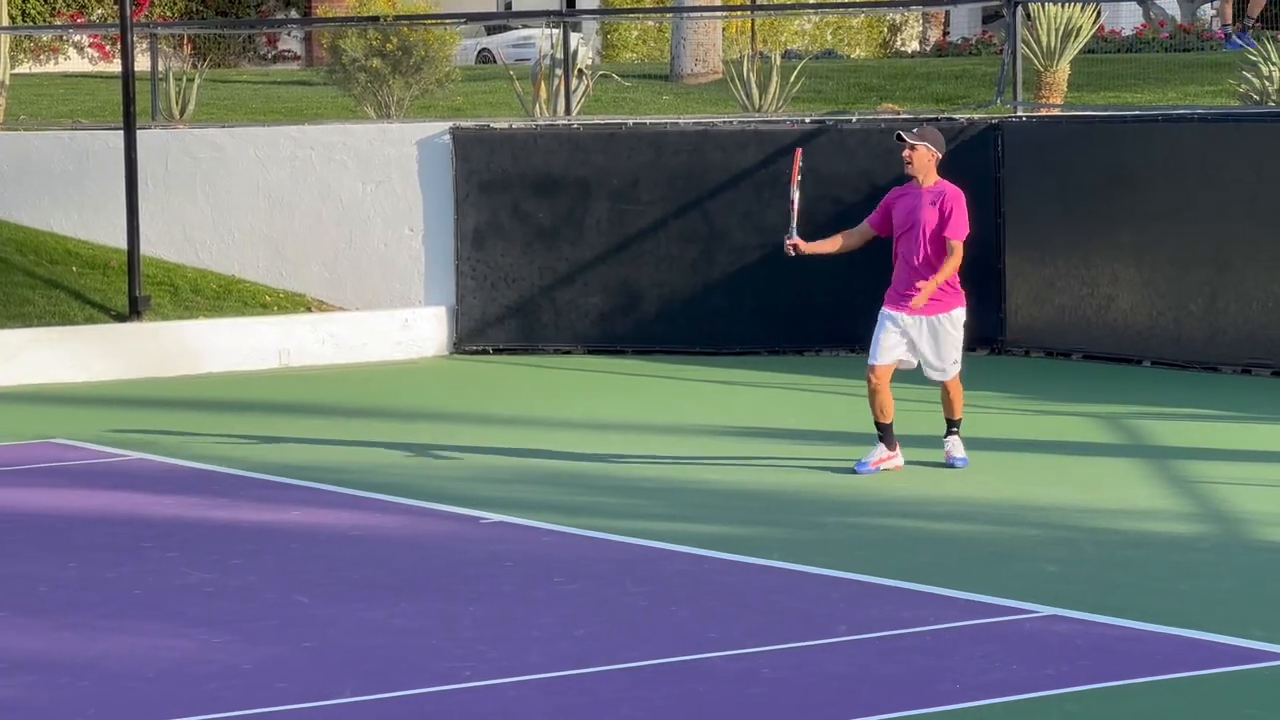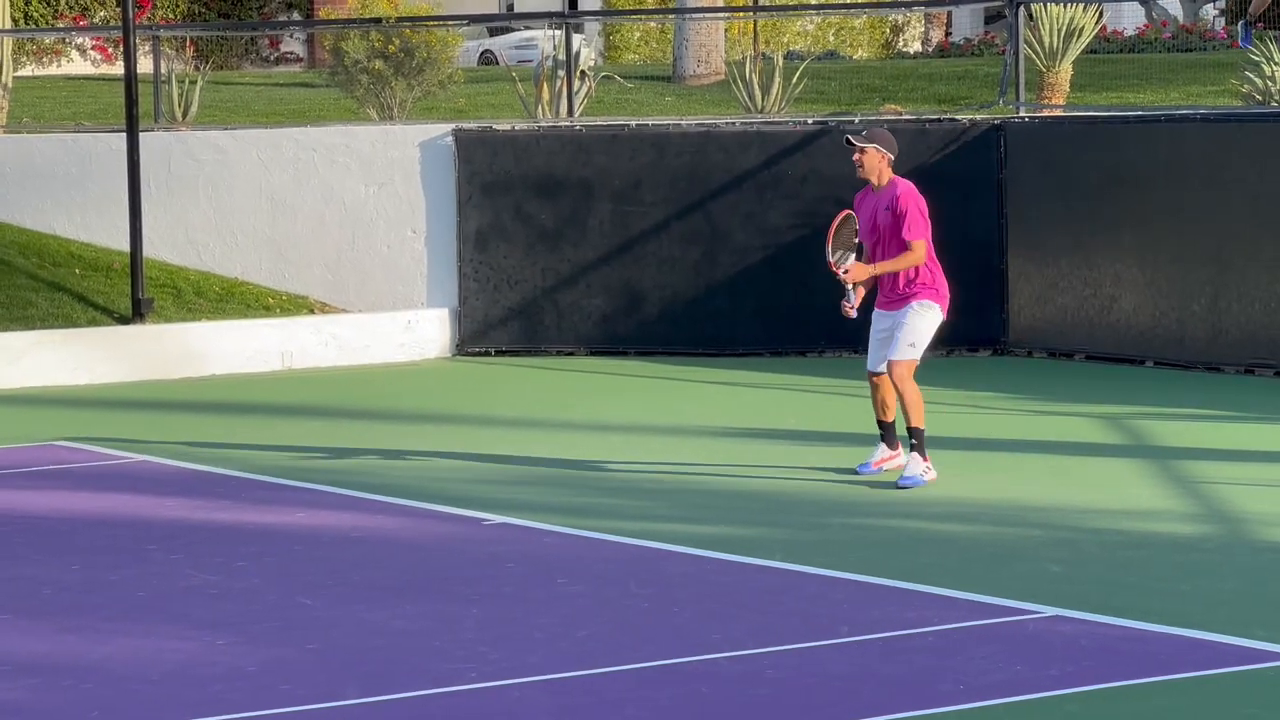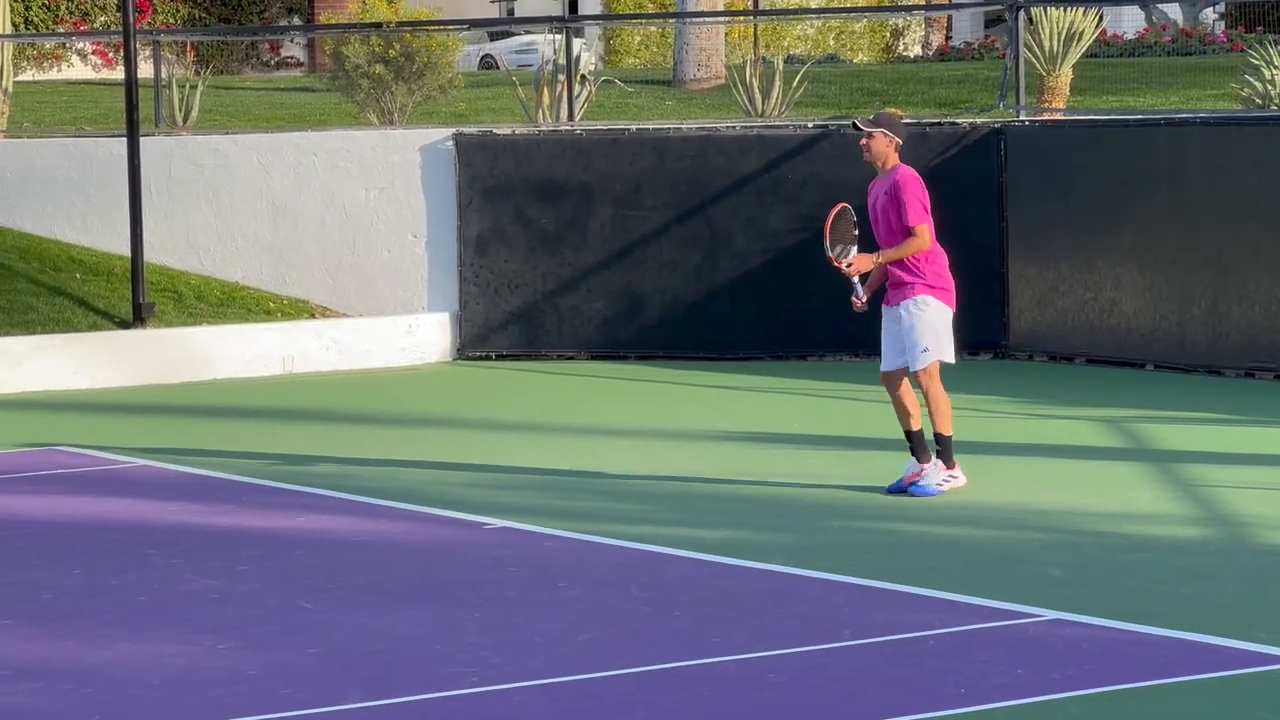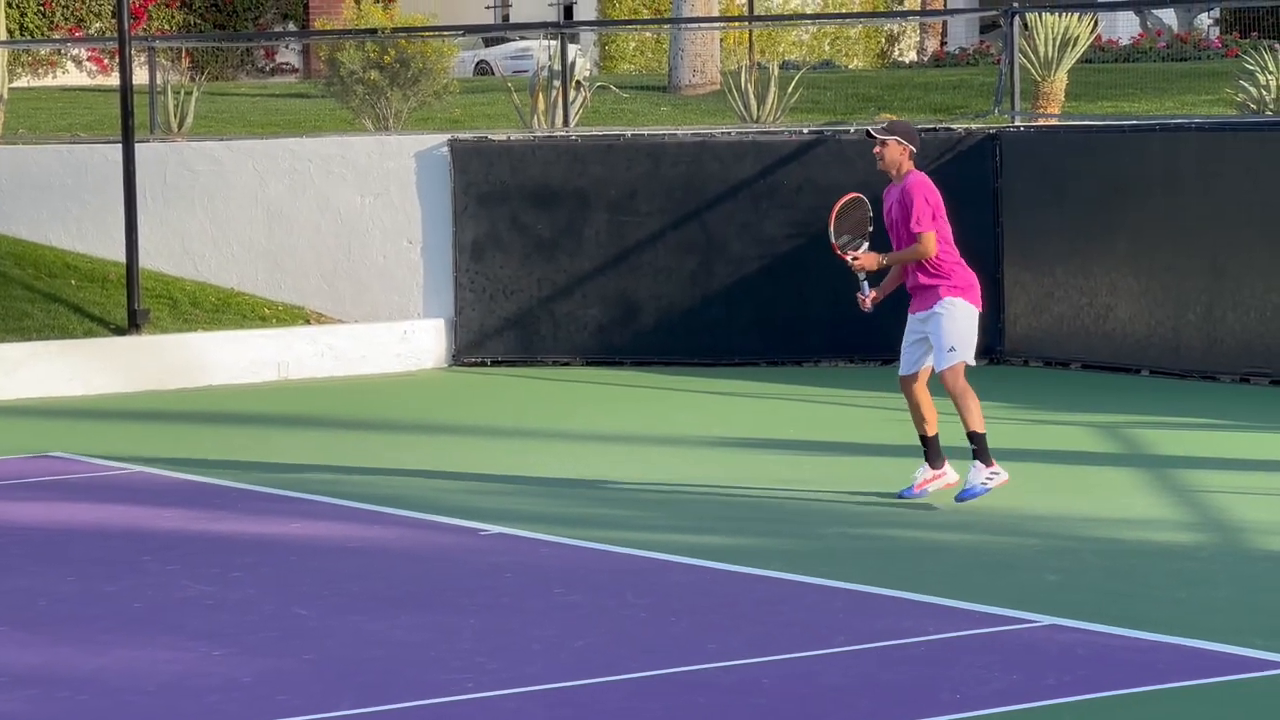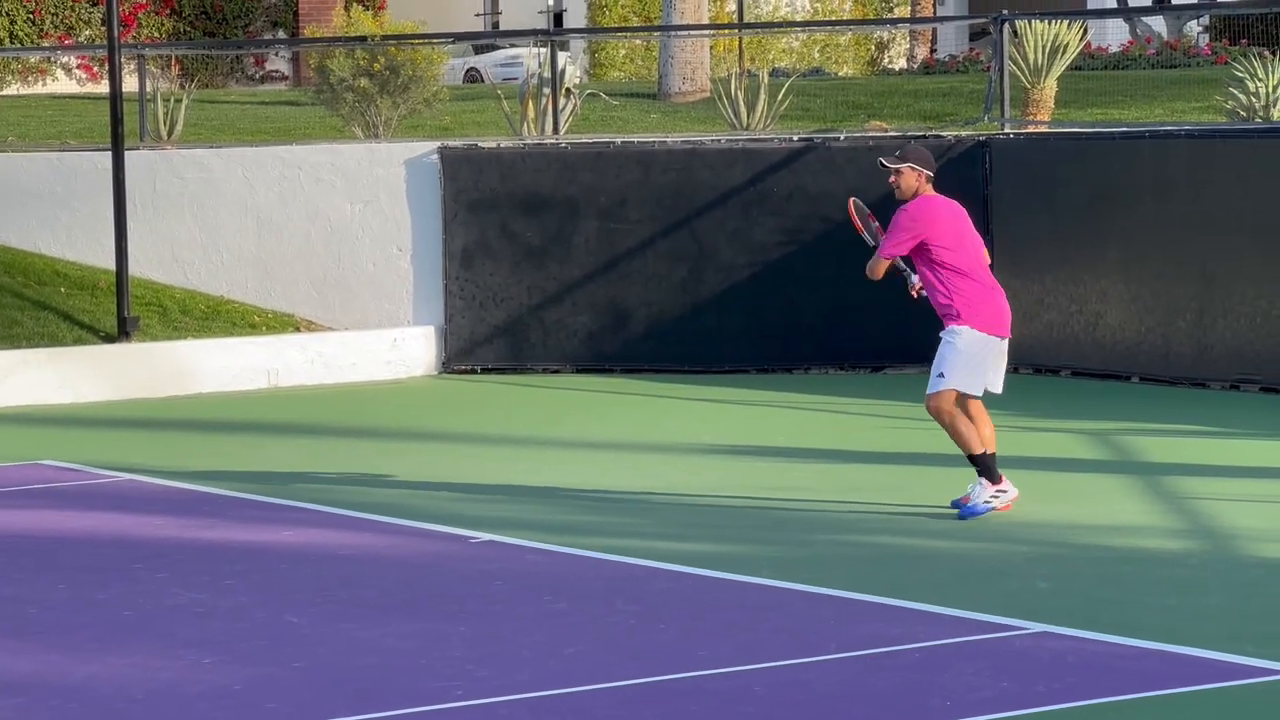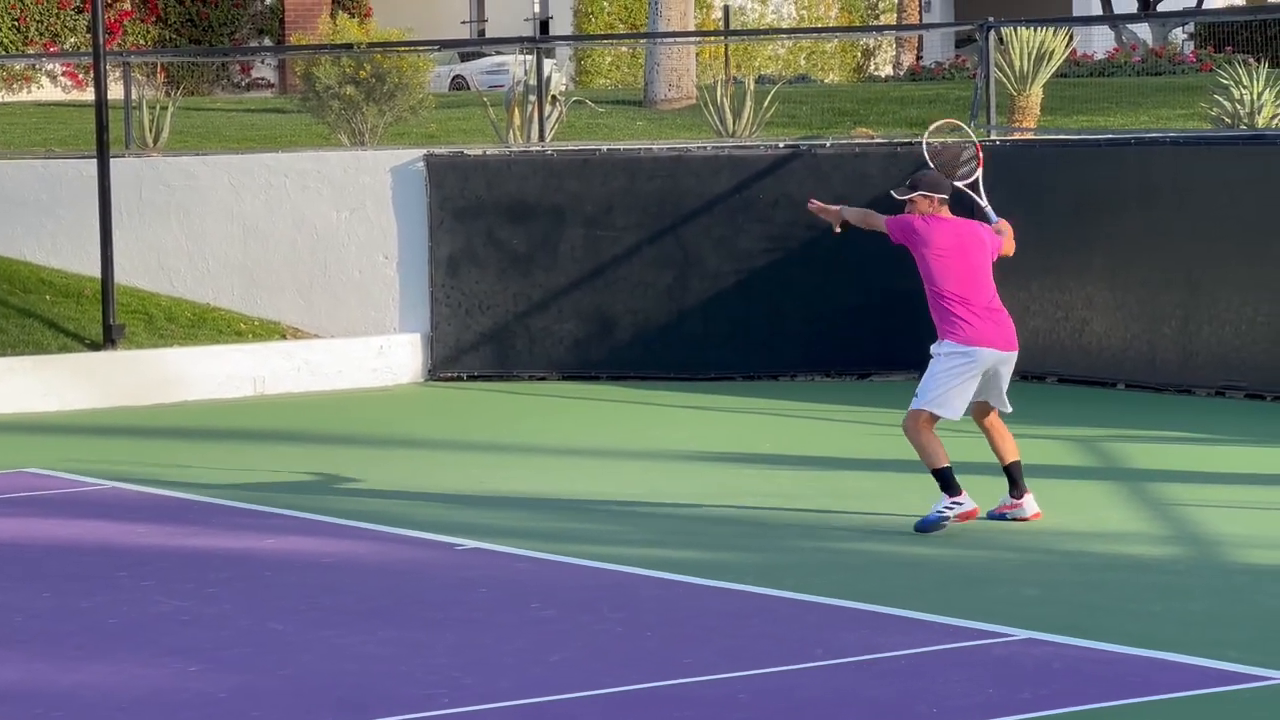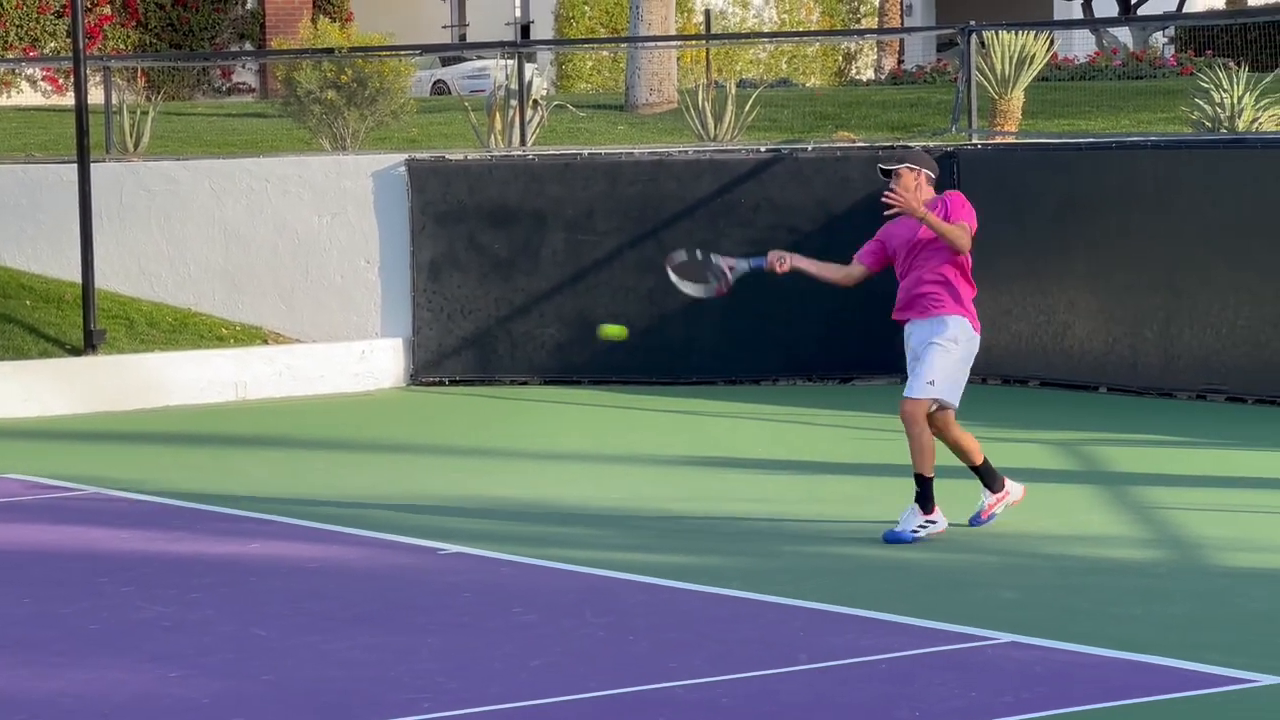
dt=0.4s
person 1, frame 1
left shoulder: (951, 196)
right shoulder: (897, 196)
left elbow: (955, 254)
right elbow: (858, 235)
left wrist: (930, 287)
right wrist: (809, 246)
left hip: (941, 308)
right hip: (897, 307)
left knee: (948, 379)
right knee: (876, 377)
left ankle: (953, 438)
right ankle: (888, 448)
person 1, frame 2
left shoulder: (904, 195)
right shoulder: (861, 200)
left elbow: (918, 254)
left wrist: (869, 269)
right wrist: (857, 294)
left hip: (923, 297)
right hip: (888, 301)
left knee: (898, 370)
right knee: (876, 375)
left ankle: (920, 460)
right ankle: (890, 448)
person 1, frame 3
left shoulder: (906, 180)
right shoulder: (876, 186)
left elbow: (920, 241)
left wrist: (872, 259)
right wrist: (865, 288)
left hip: (925, 291)
right hip: (898, 295)
left knee: (926, 374)
right knee: (892, 378)
left ankle: (949, 466)
right ankle: (923, 462)
person 1, frame 4
left shoulder: (915, 186)
right shoulder: (891, 194)
left elbow: (927, 248)
left wrist: (880, 261)
right wrist: (878, 292)
left hip: (953, 294)
right hip: (925, 301)
left knee: (952, 377)
right knee: (911, 381)
left ankle: (986, 467)
right ankle: (937, 468)
person 1, frame 5
left shoulder: (910, 213)
right shoulder: (952, 209)
left elbow: (874, 271)
left wrist: (879, 254)
left hip: (970, 321)
right hip: (997, 314)
left knee: (940, 403)
right knee: (968, 401)
left ankle: (994, 482)
right ankle: (989, 483)
person 1, frame 6
left shoulder: (916, 226)
right shoulder: (979, 231)
left elbow: (868, 219)
right elbow: (1007, 246)
left wrist: (836, 211)
right wrist: (1003, 227)
left hip: (964, 345)
right hip: (1004, 343)
left knee: (916, 423)
right knee: (986, 414)
left ankle: (954, 498)
right ankle: (1020, 498)
person 1, frame 7
left shoulder: (953, 202)
right shoulder: (893, 228)
left elbow: (962, 241)
right elbow: (849, 275)
left wrist: (923, 211)
right wrist: (795, 261)
left hip: (949, 324)
right hip: (916, 329)
left knee: (914, 409)
right knee: (940, 422)
left ankle: (924, 512)
right ankle: (1000, 488)
